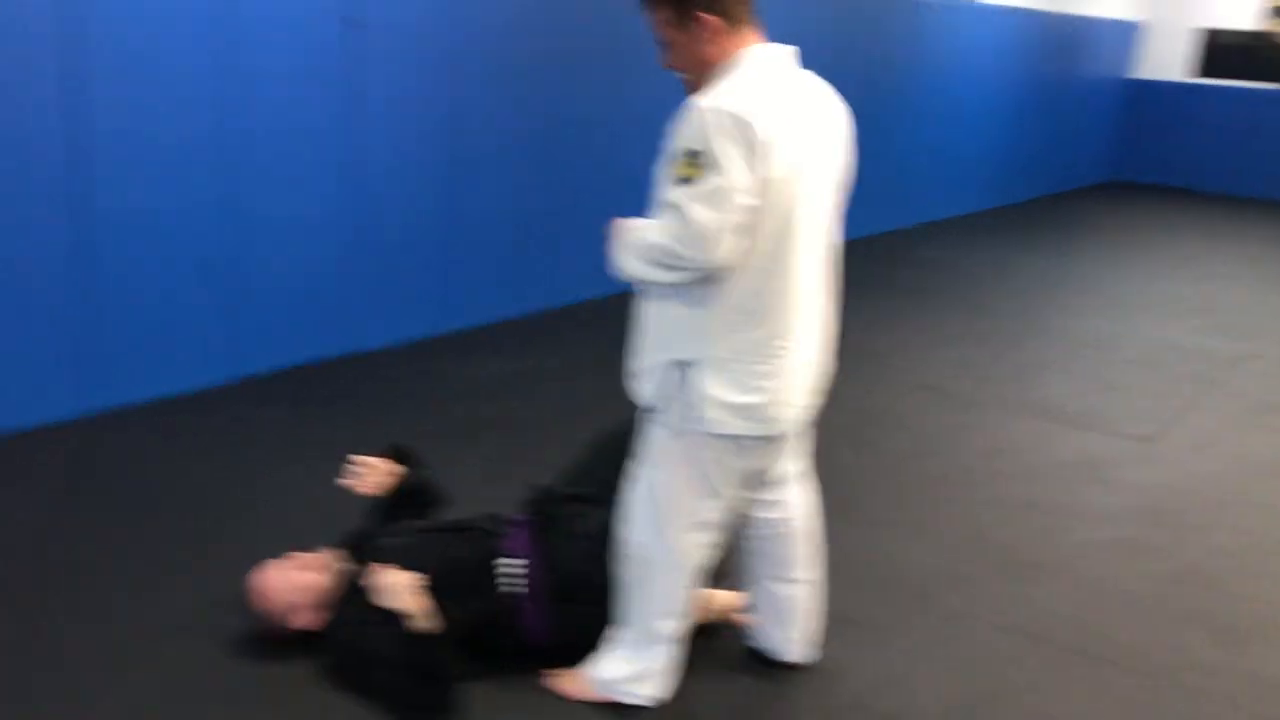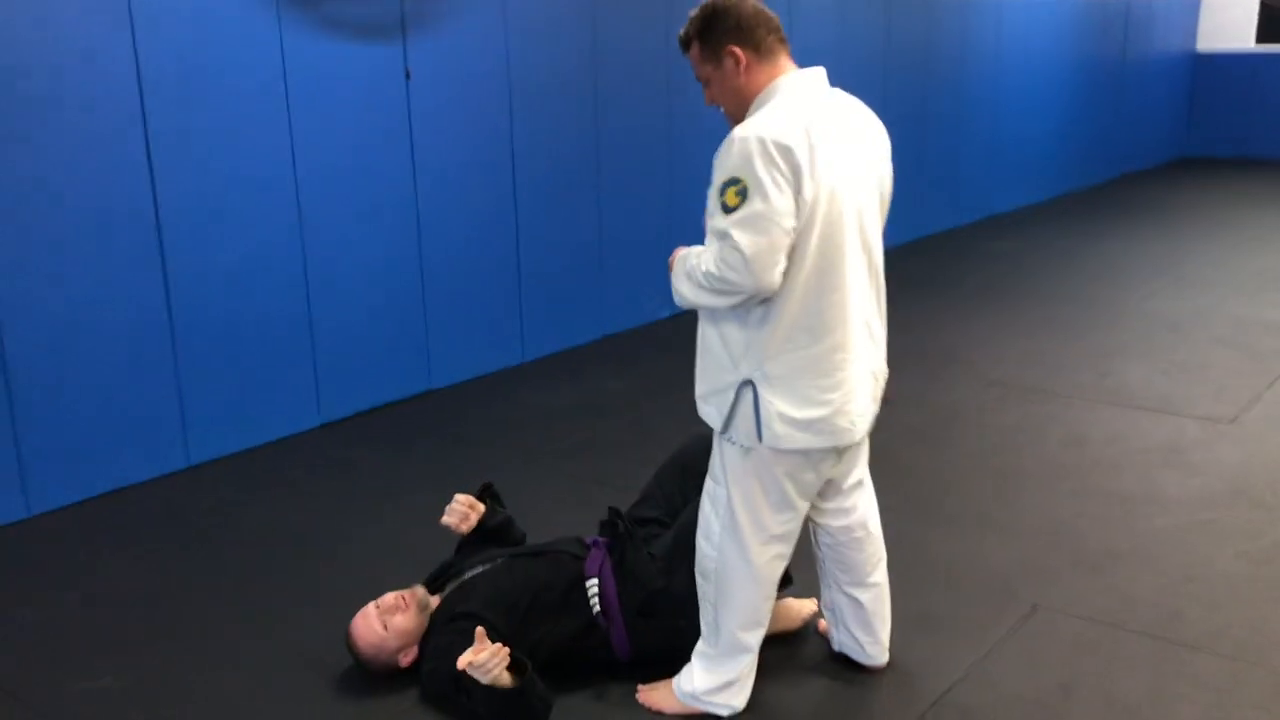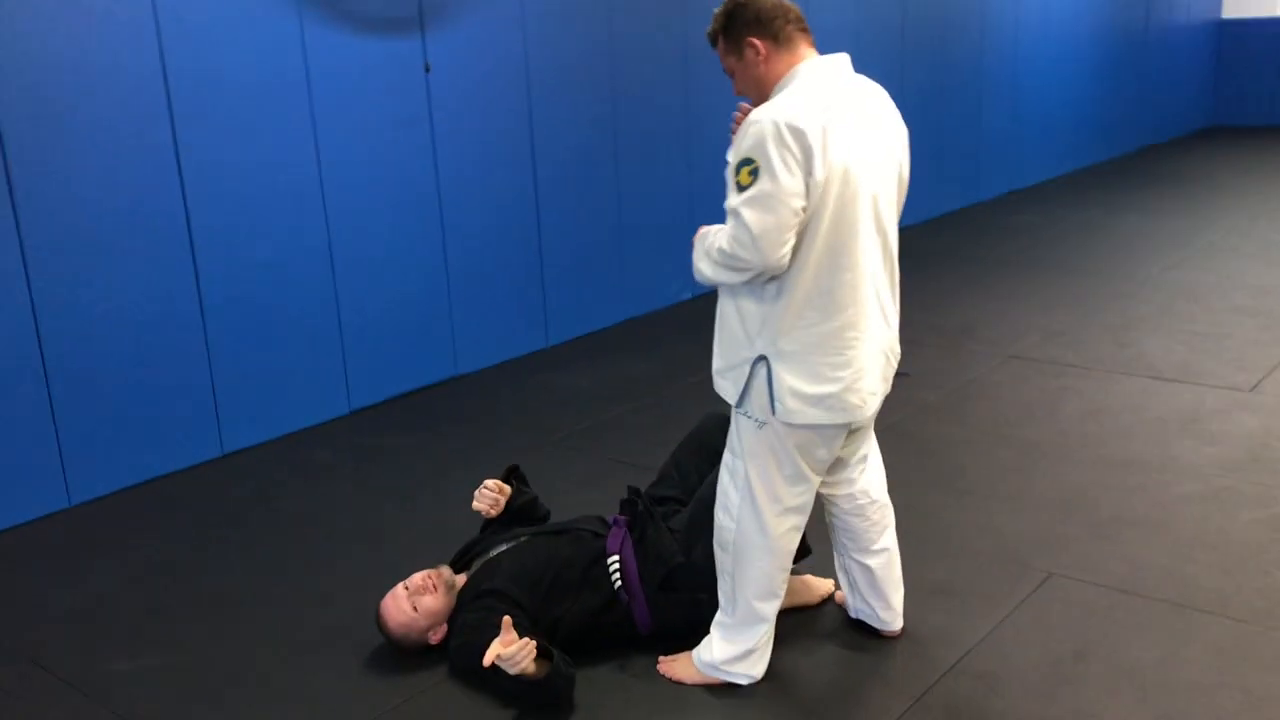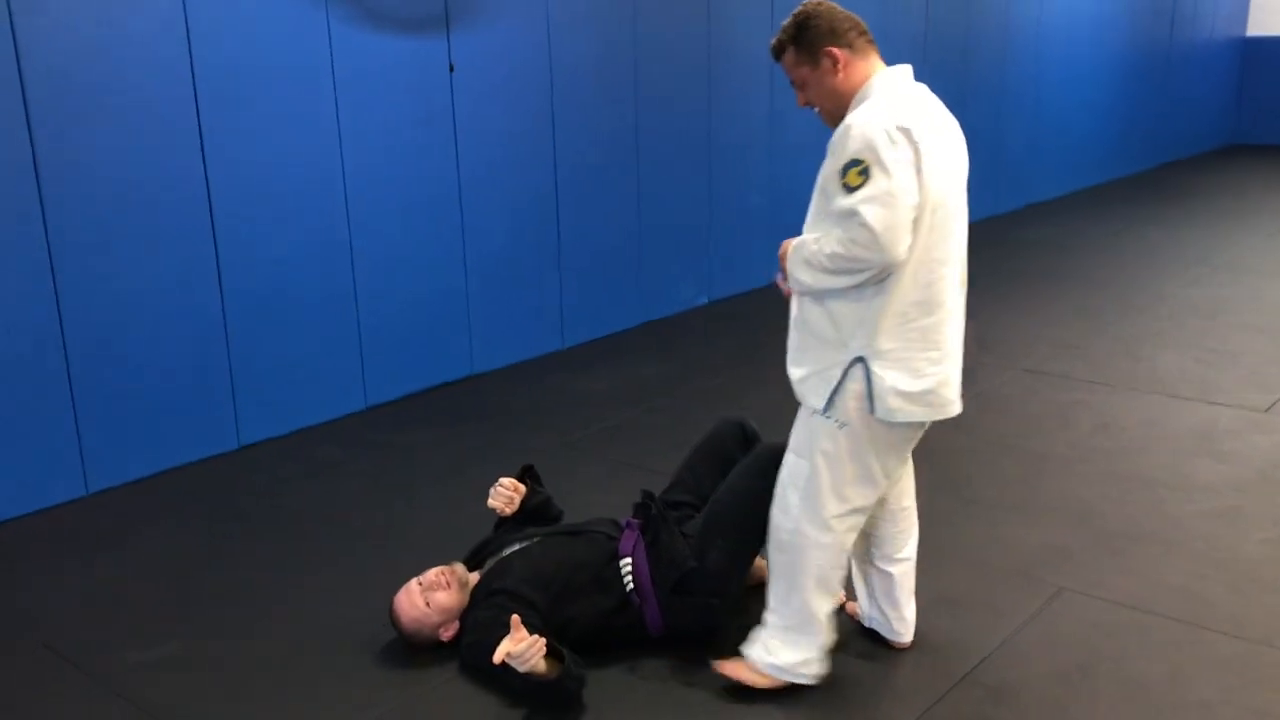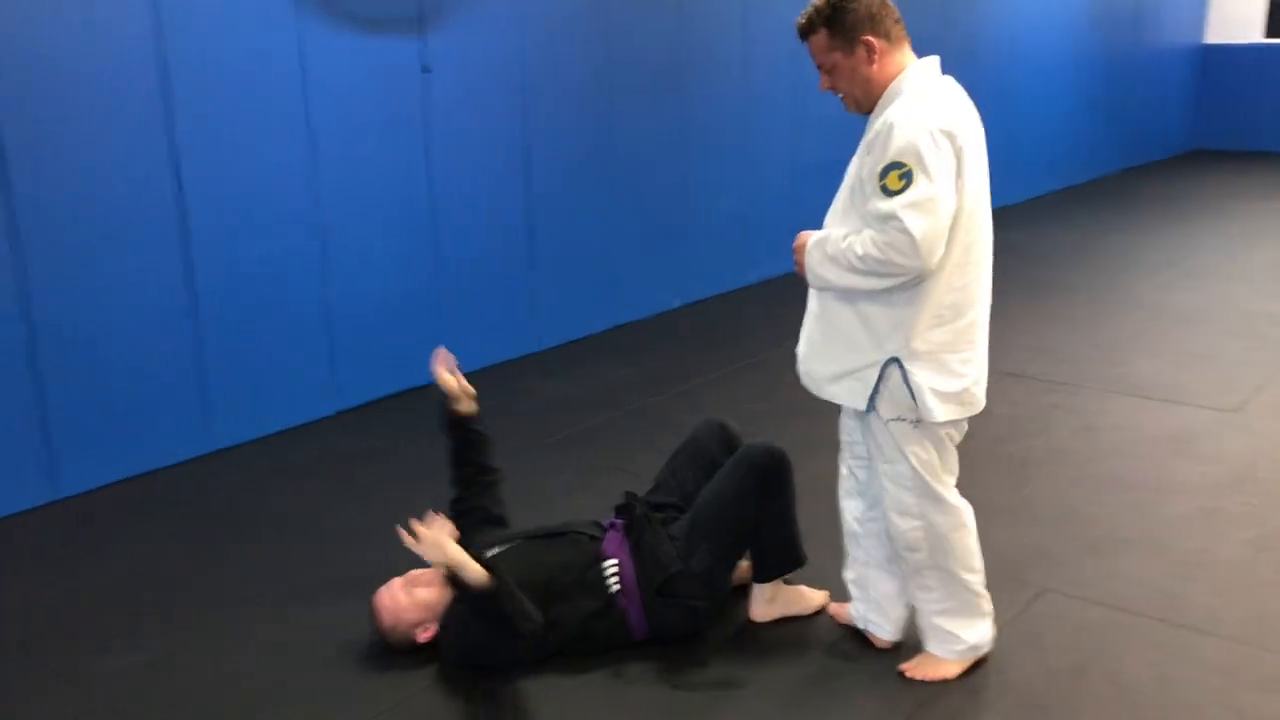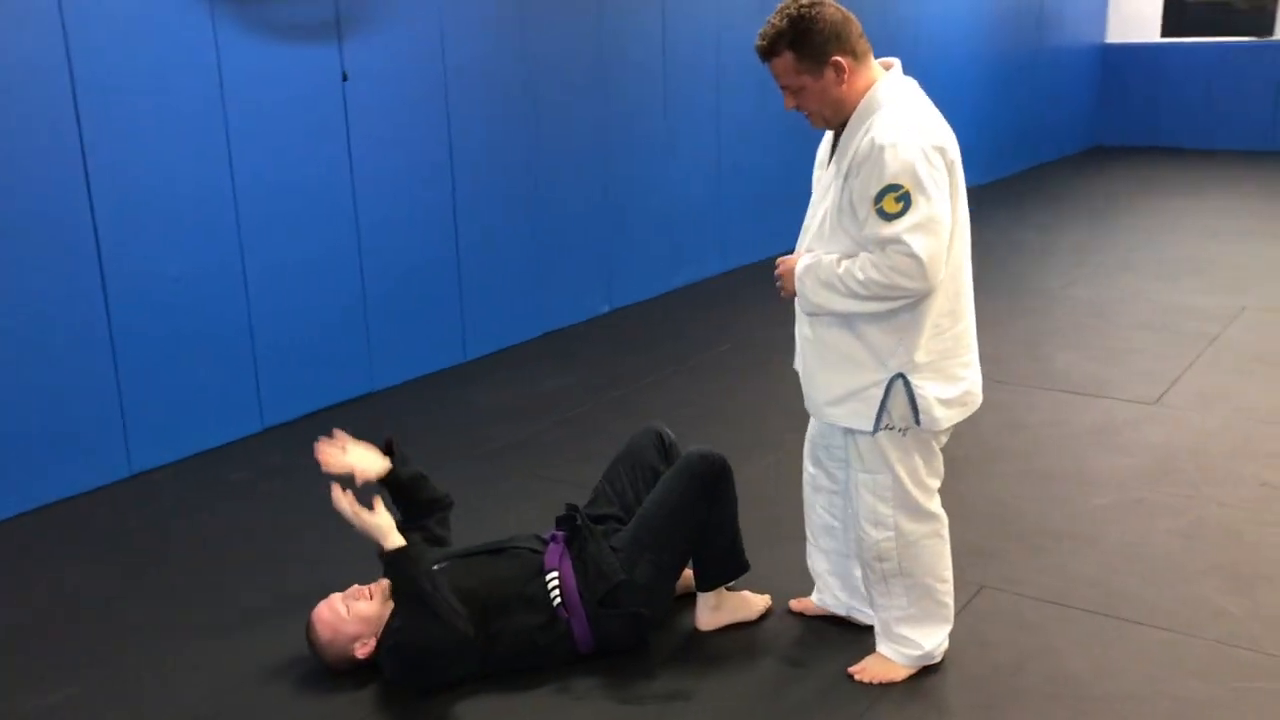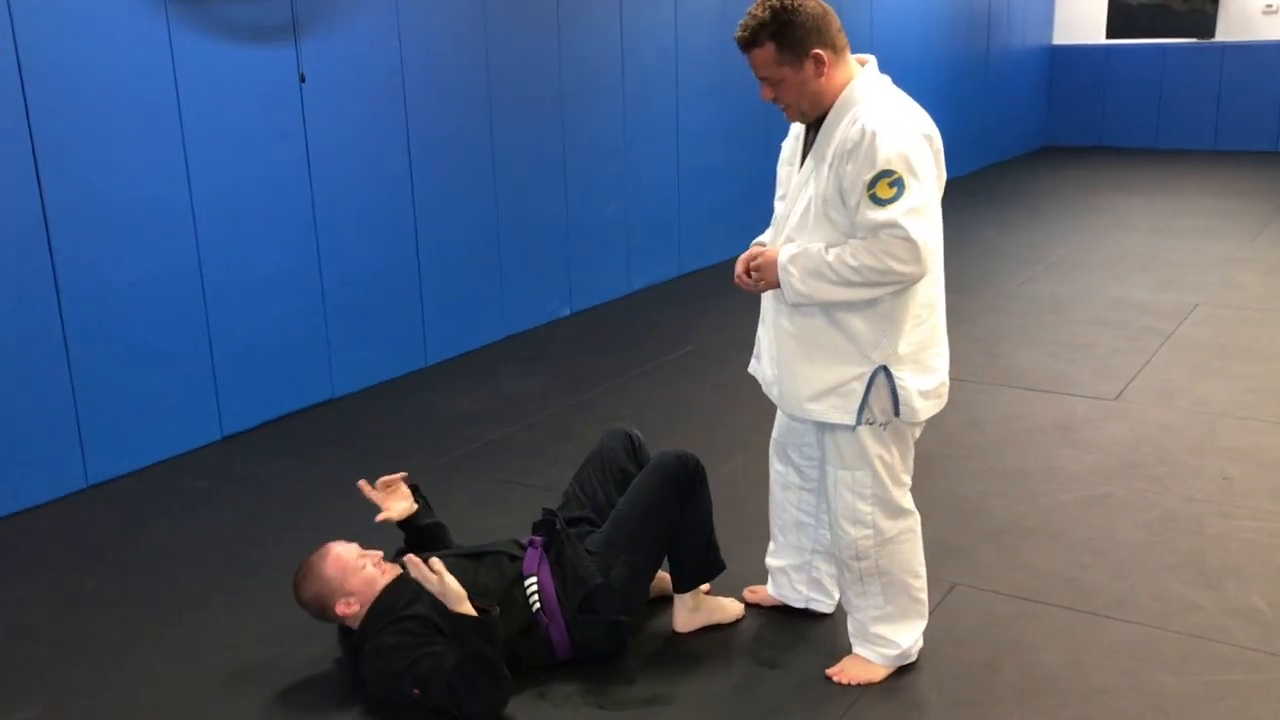
dt=0.4s
person 1, frame 1
left shoulder: (721, 111)
right shoulder: (818, 98)
left elbow: (696, 244)
left wrist: (628, 239)
left hip: (721, 369)
right hip: (789, 353)
left knee: (666, 520)
right knee: (779, 501)
left ankle: (631, 671)
right ankle: (785, 634)
person 1, frame 2
left shoulder: (760, 139)
right shoulder: (856, 117)
left elbow: (746, 270)
left wrist: (685, 268)
left hip: (782, 385)
right hip: (848, 365)
left knee: (741, 536)
right knee: (847, 511)
right ankle: (863, 638)
person 1, frame 3
left shoulder: (779, 122)
right shoulder: (875, 102)
left elbow: (756, 247)
left wrist: (706, 245)
left hip: (798, 359)
right hip: (862, 342)
left knee: (758, 508)
right knee: (854, 481)
left ankle: (733, 653)
right ankle: (880, 606)
person 1, frame 4
left shoulder: (874, 125)
right shoulder: (922, 109)
left elbow: (872, 242)
left wrist: (799, 257)
right wrist: (815, 255)
left hip: (871, 360)
right hip: (901, 348)
left knee: (814, 502)
right knee: (878, 485)
left ankle: (787, 653)
right ankle: (889, 616)
person 1, frame 5
left shoulder: (913, 124)
right shoulder: (919, 101)
left elbow: (906, 247)
left wrist: (818, 253)
right wrist: (833, 252)
left hip: (910, 358)
right hip: (889, 348)
left knee: (918, 502)
right knee: (869, 485)
left ankle: (962, 633)
right ankle: (876, 611)
person 1, frame 6
left shoulder: (899, 140)
right shoulder: (858, 116)
left elbow: (909, 268)
left wrist: (810, 278)
right wrist: (811, 266)
left hip: (894, 368)
right hip: (853, 355)
left knee: (894, 510)
right knee: (830, 474)
left ankle: (914, 639)
right ankle: (850, 596)
person 1, frame 7
left shoulder: (886, 131)
right shoulder: (815, 119)
left elbow: (901, 253)
left wrist: (791, 269)
right wrist: (767, 247)
left hip: (867, 362)
right hip: (813, 350)
left knee: (867, 507)
right knee: (798, 470)
left ankle: (888, 639)
right ankle: (802, 583)
person 2, frame 1
left shoulder: (358, 551)
right shoulder: (352, 631)
left elbow: (425, 500)
left wrist: (393, 476)
right wrist: (416, 617)
left hip: (539, 533)
right hip: (559, 595)
left knee: (636, 438)
person 2, frame 2
left shoulder: (441, 585)
right shoulder: (447, 658)
left elbow: (507, 540)
left wrist: (479, 515)
right wrist: (498, 678)
left hip: (619, 555)
right hip: (645, 609)
left knee: (705, 451)
person 2, frame 3
left shoulder: (471, 559)
right shoulder: (474, 632)
left elbow: (535, 519)
right elbow: (554, 685)
left wrist: (505, 496)
right wrist: (525, 667)
left hip: (639, 531)
right hip: (666, 584)
left knee: (719, 429)
person 2, frame 4
left shoulder: (483, 558)
right shoulder: (484, 629)
left elbow: (548, 517)
right elbow: (563, 684)
left wrist: (522, 492)
right wrist: (533, 665)
left hip: (644, 537)
right hip: (675, 587)
left knee: (735, 434)
right knee: (773, 460)
left ankle: (749, 559)
person 2, frame 5
left shoulder: (470, 546)
right shoulder: (468, 634)
left elbow: (477, 484)
right elbow: (523, 627)
left wrist: (463, 406)
right wrist: (464, 569)
left hip: (629, 542)
right hip: (662, 594)
left knee: (716, 438)
right knee: (763, 464)
left ankle: (738, 564)
right ankle: (768, 596)
person 2, frame 6
left shoulder: (399, 586)
right shoulder: (405, 651)
left elbow: (432, 507)
right elbow: (450, 634)
left wrist: (382, 468)
right wrist: (388, 541)
left hip: (574, 553)
right hip: (607, 601)
left knee: (655, 442)
right knee: (705, 469)
left ankle: (679, 570)
right ankle: (715, 601)
person 2, frame 7
left shoulder: (377, 601)
right shoulder: (389, 656)
left elbow: (438, 555)
left wrist: (412, 514)
right wrist: (460, 606)
left hip: (547, 557)
right hip: (582, 602)
left knee: (623, 444)
right knee: (678, 468)
left ankle: (653, 573)
right ankle: (691, 604)
